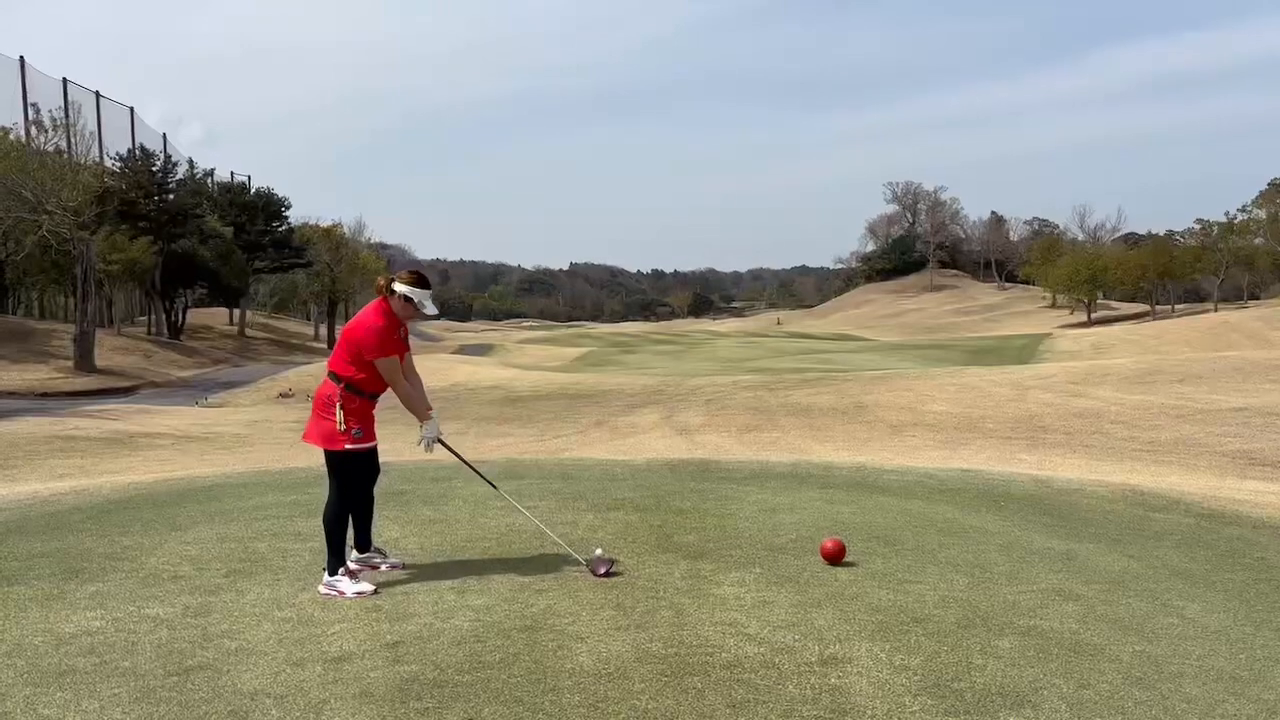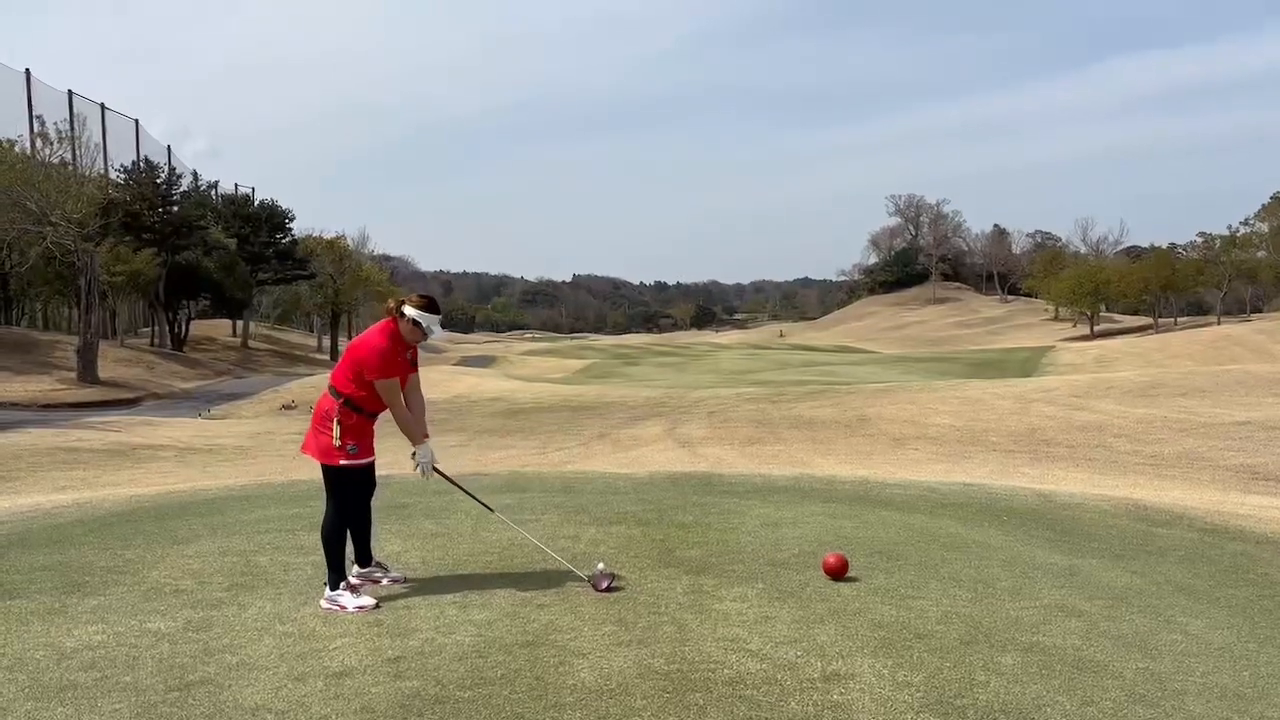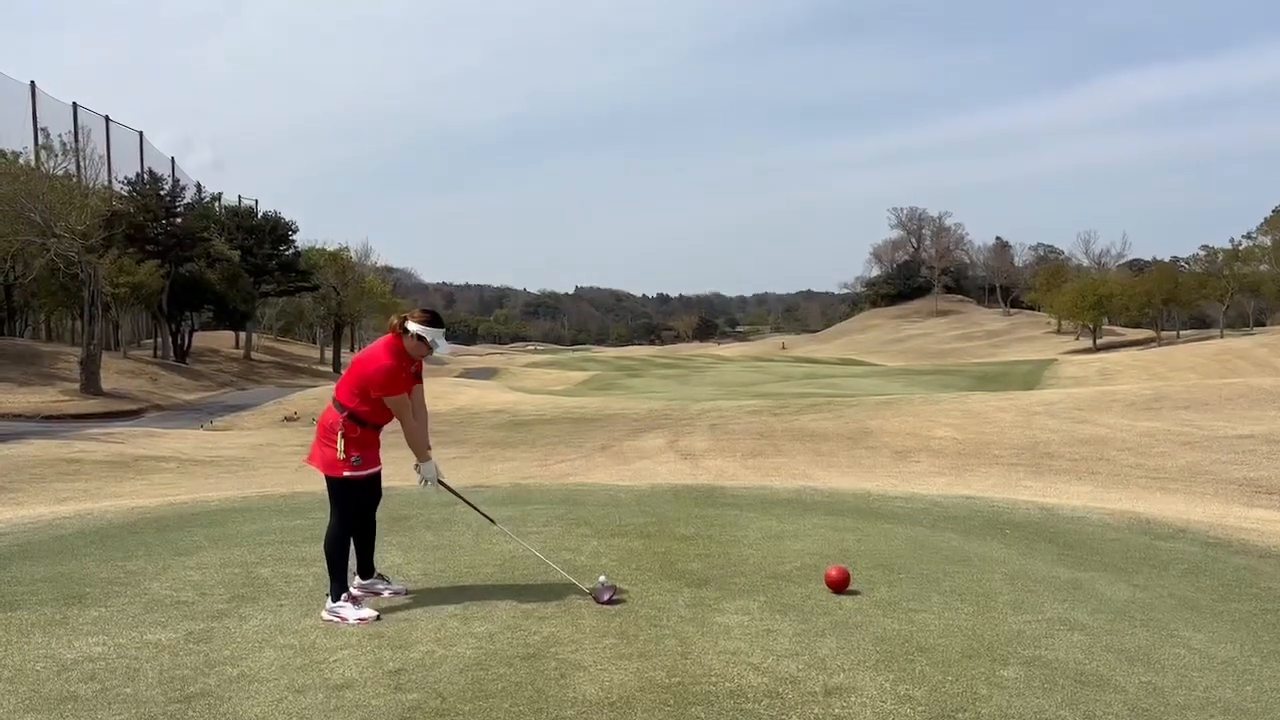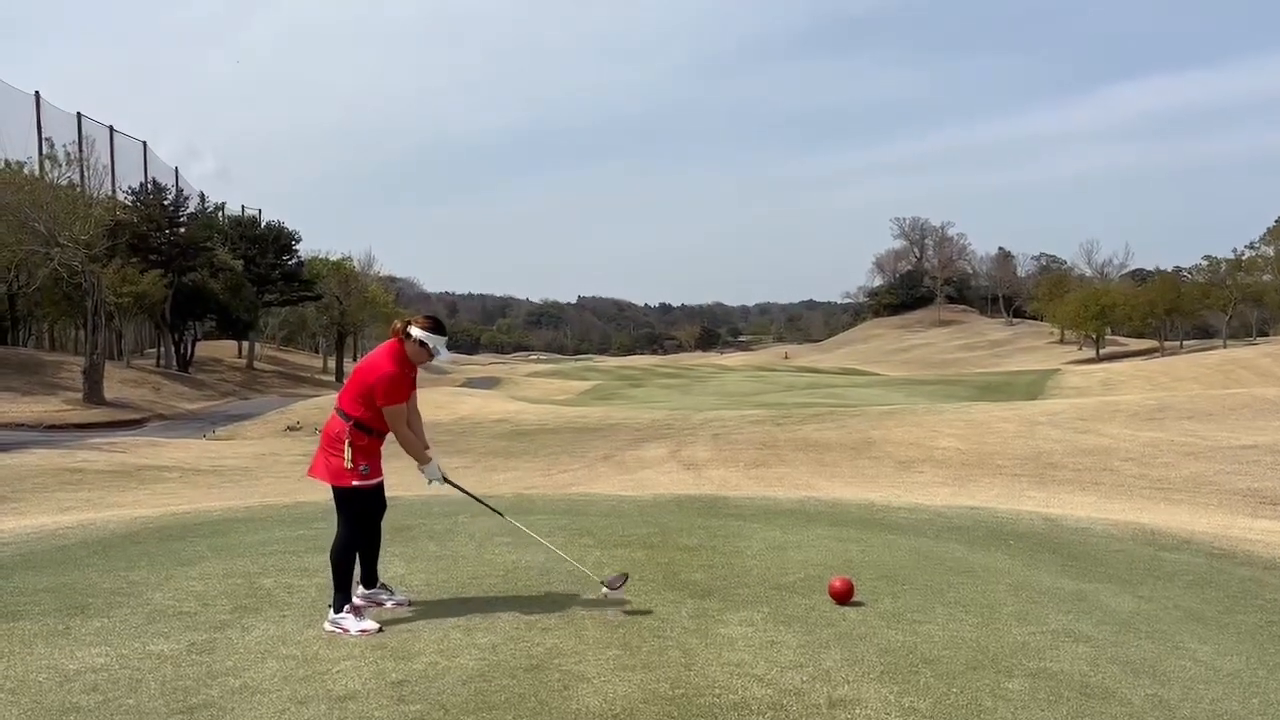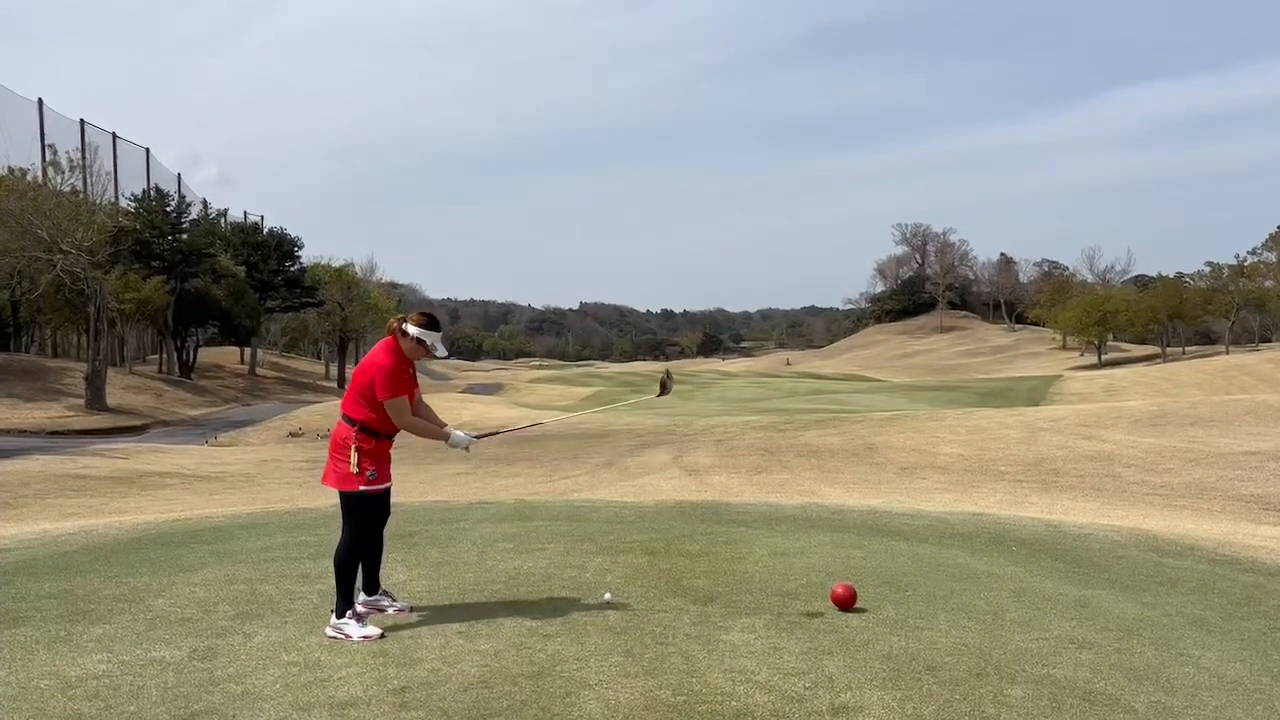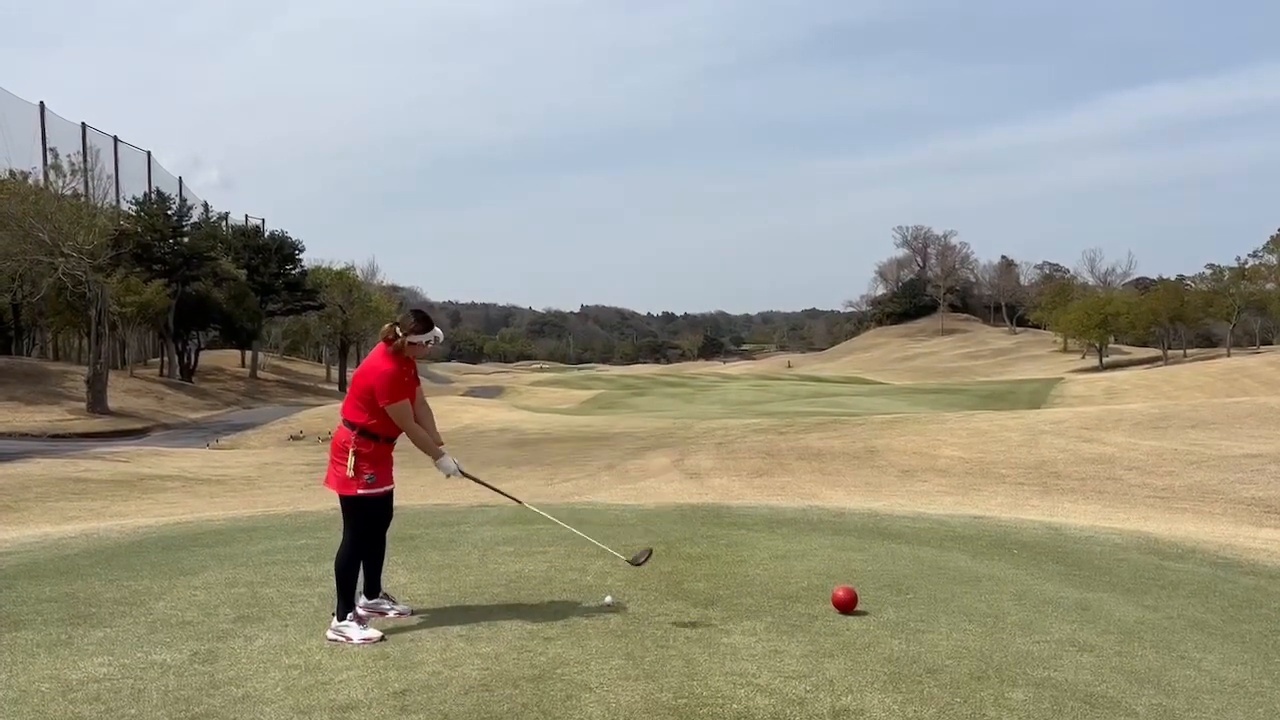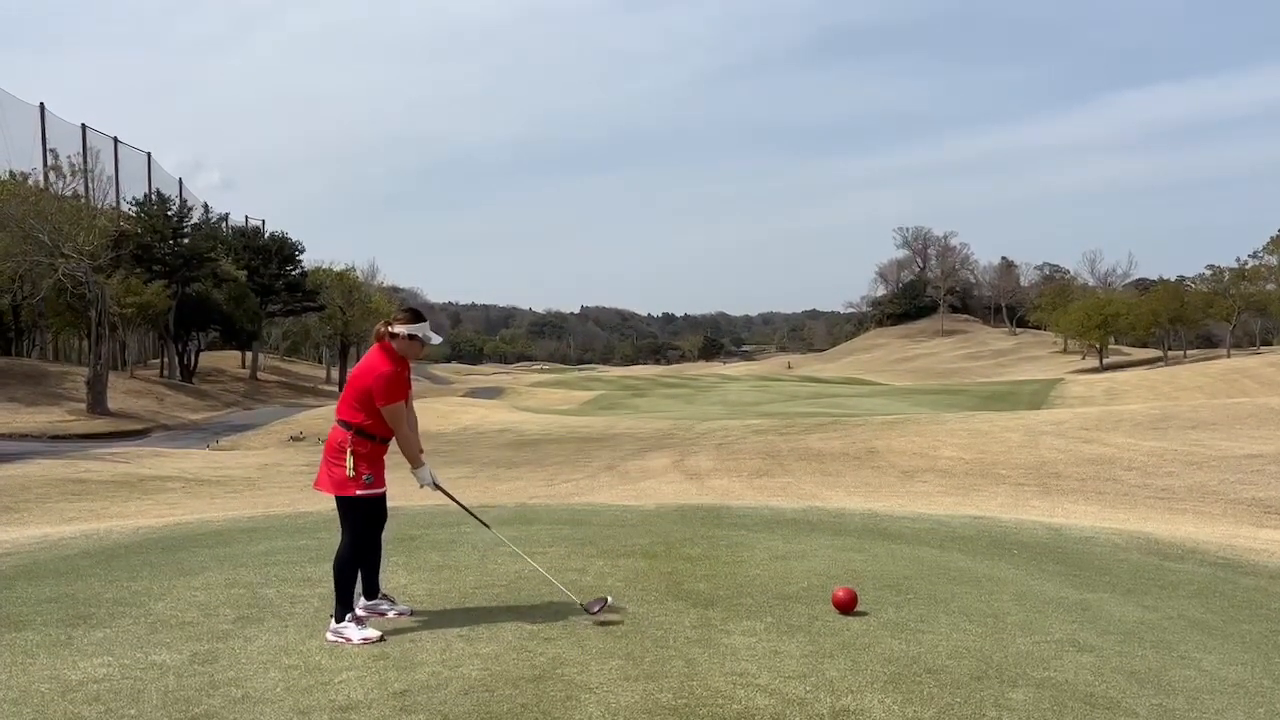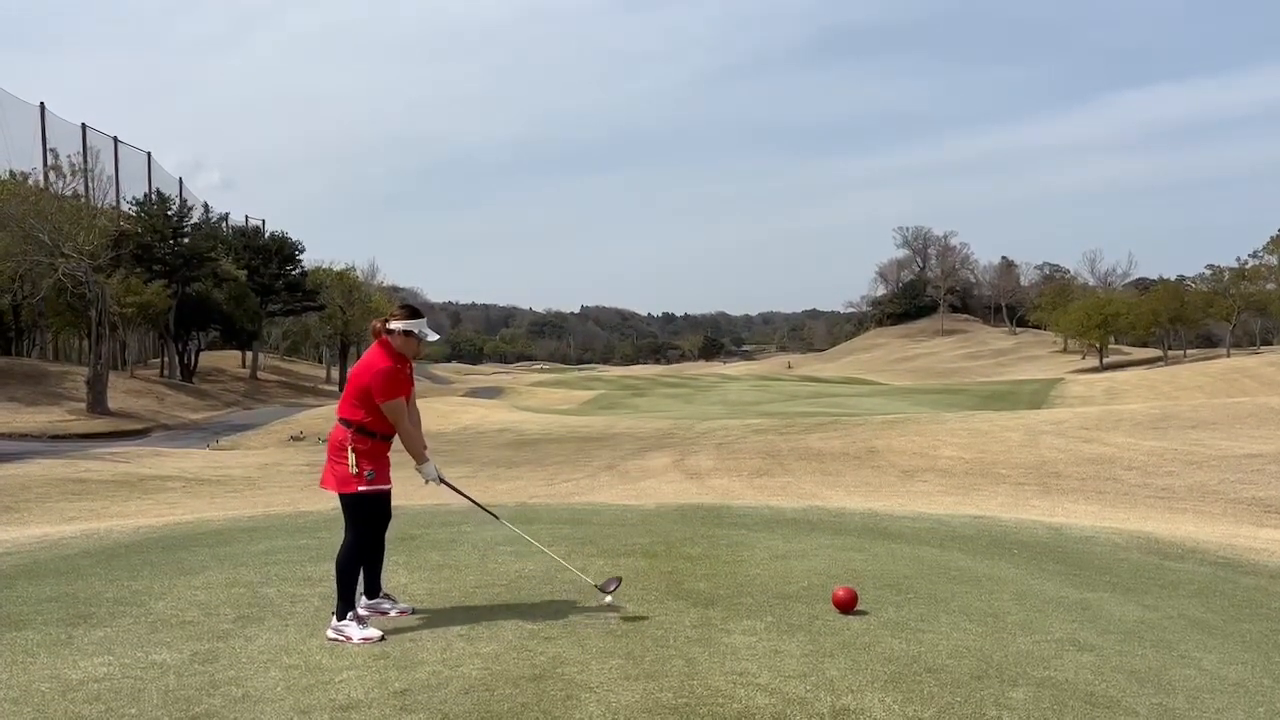
dt=0.5s
person 1, frame 1
left shoulder: (397, 321)
right shoulder: (374, 326)
left elbow: (410, 373)
right elbow: (398, 384)
left wrist: (429, 415)
right wrist: (426, 420)
left hip: (357, 408)
right hip: (340, 409)
left knee: (365, 480)
right knee: (343, 488)
left ankle: (362, 552)
right ankle: (334, 573)
person 1, frame 2
left shoulder: (406, 343)
right shoulder: (379, 346)
left elbow: (414, 395)
right elbow: (396, 407)
left wrist: (424, 441)
right wrist: (419, 445)
left hip: (358, 424)
right hip: (338, 424)
left knee: (362, 495)
right knee: (341, 503)
left ankle: (364, 566)
right ankle: (335, 588)
person 1, frame 3
left shoulder: (409, 355)
right shoulder: (385, 363)
left elbow: (419, 409)
right elbow: (407, 420)
left wrist: (426, 455)
right wrist: (425, 462)
left hip: (364, 434)
right hip: (343, 435)
left knee: (367, 505)
right knee: (344, 514)
left ankle: (366, 577)
right ankle: (337, 599)
person 1, frame 4
left shoulder: (406, 359)
right shoulder: (388, 370)
left elbow: (412, 412)
right elbow: (400, 429)
left wrist: (426, 454)
right wrist: (426, 463)
left hip: (364, 443)
right hip: (347, 445)
left knee: (373, 515)
right knee: (352, 524)
left ankle: (369, 587)
right ankle: (339, 611)
person 1, frame 5
left shoulder: (402, 359)
right shoulder: (385, 365)
left elbow: (418, 405)
right elbow: (404, 420)
left wrist: (449, 430)
right wrist: (447, 436)
left hip: (373, 448)
right hip: (356, 450)
left knee: (376, 522)
right knee: (356, 530)
left ankle: (370, 594)
right ankle: (341, 617)
person 1, frame 6
left shoulder: (403, 359)
right shoulder: (385, 370)
left elbow: (420, 407)
right elbow: (408, 425)
left wrist: (440, 447)
right wrist: (439, 456)
left hip: (376, 451)
right hip: (357, 453)
left knee: (379, 524)
right knee: (357, 533)
left ankle: (372, 597)
right ankle: (343, 619)
person 1, frame 7
left shoulder: (396, 360)
right shoulder: (384, 372)
left elbow: (409, 413)
right elbow: (401, 429)
left wrist: (420, 458)
right wrist: (418, 468)
left hip: (367, 452)
right hip: (352, 455)
left knee: (374, 525)
right knee: (355, 534)
left ankle: (370, 598)
right ankle: (342, 620)
person 1, frame 8
left shoulder: (398, 359)
right shoulder: (381, 368)
left elbow: (411, 411)
right elbow: (402, 425)
left wrist: (423, 455)
right wrist: (423, 462)
left hip: (371, 451)
right hip: (354, 453)
left knee: (378, 523)
right knee: (358, 532)
left ankle: (372, 597)
right ankle: (343, 618)
